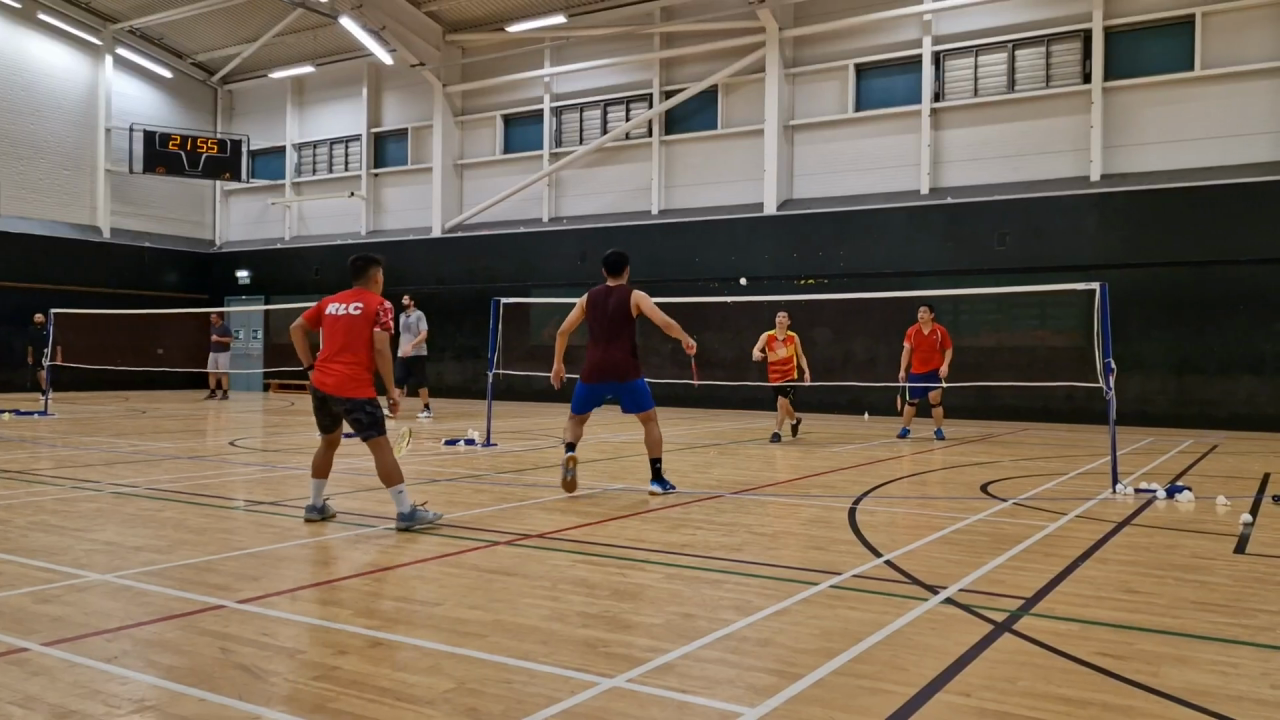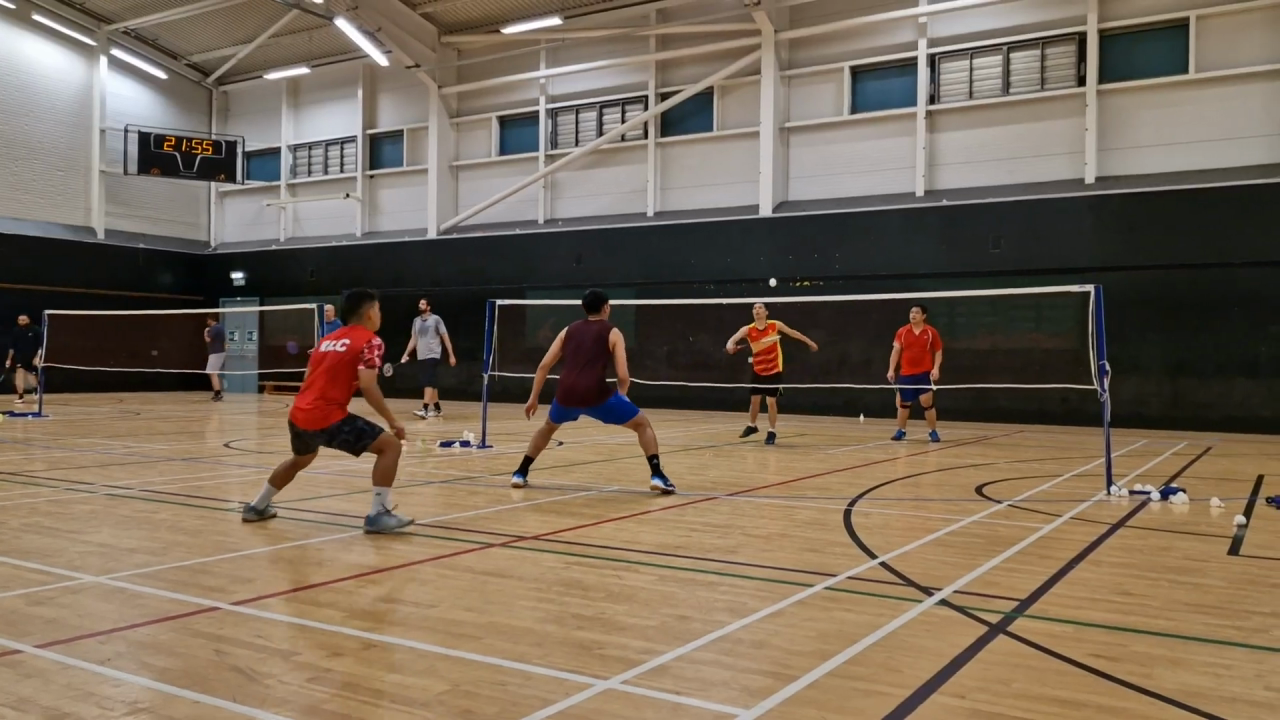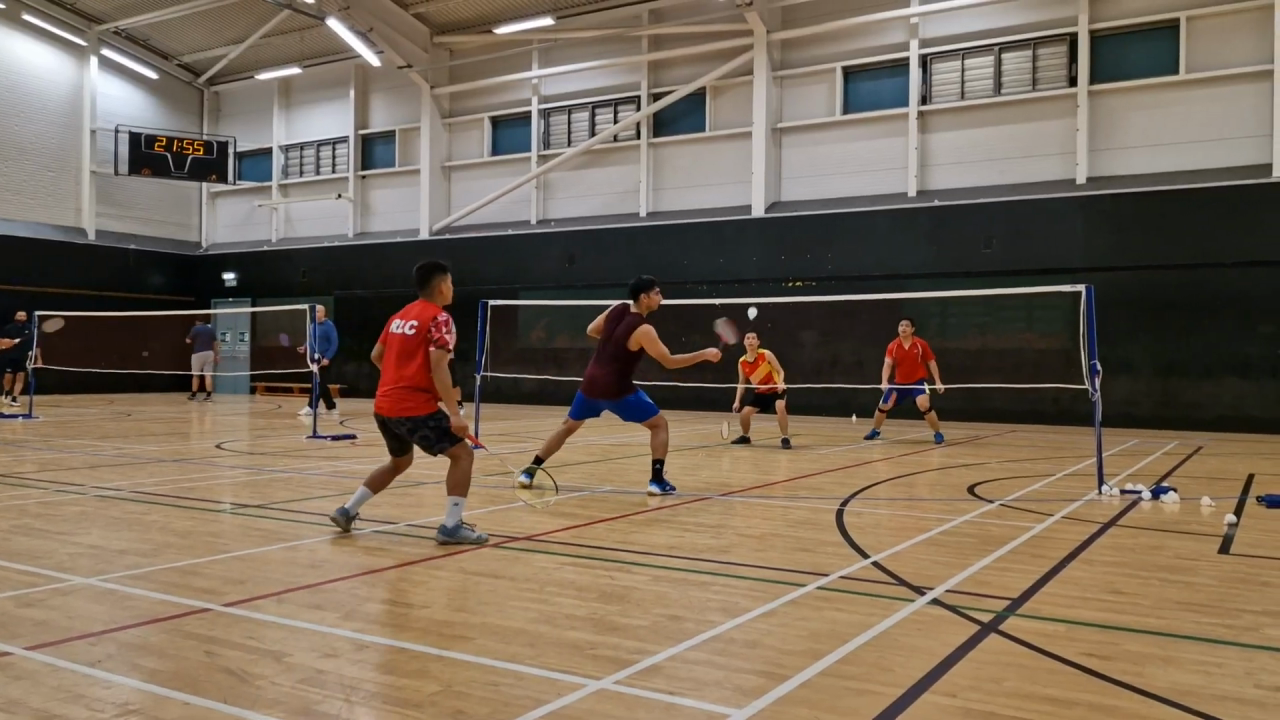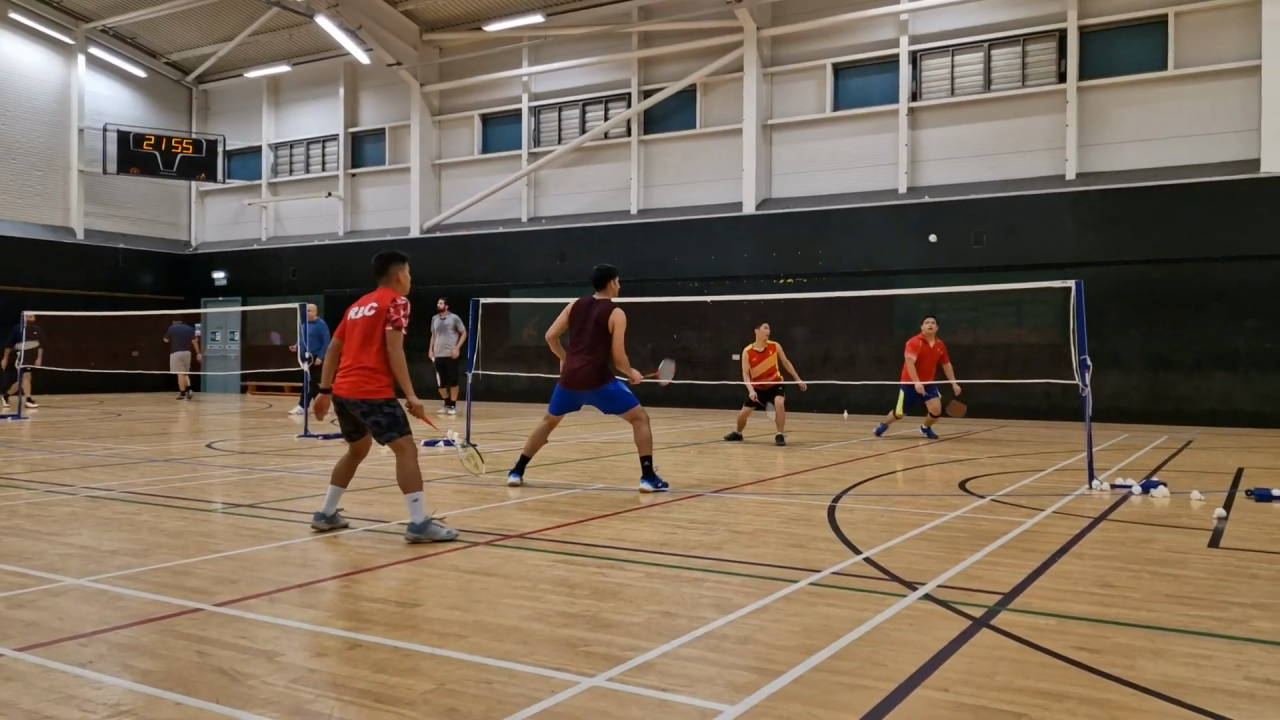
dt=0.5s
person 1, frame 1
left shoulder: (329, 302)
right shoulder: (379, 305)
left elbow: (296, 329)
right elbow: (381, 349)
left wrist: (310, 367)
right wrist: (391, 391)
left hip: (321, 385)
right hip: (354, 389)
left knee: (329, 442)
right knee: (381, 447)
left ankle: (316, 505)
right ankle: (406, 511)
person 1, frame 2
left shoulder: (329, 339)
right shoulder: (370, 342)
right elbow: (369, 387)
right wrist: (393, 422)
left hip: (300, 415)
right hip: (327, 419)
left knee: (299, 461)
right knee: (390, 446)
left ankle: (256, 507)
right ankle: (378, 514)
person 1, frame 3
left shoulder: (400, 316)
right shoulder: (439, 318)
left elbow: (377, 356)
right elbow: (438, 368)
right wrist: (454, 414)
left hip: (384, 405)
right hip: (414, 408)
left knee: (399, 463)
right knee: (462, 455)
left ankle: (348, 510)
right ankle: (452, 526)
person 1, frame 4
left shoulder: (357, 305)
right shoulder: (396, 302)
left elbow: (333, 351)
right elbow: (394, 351)
left wrist: (324, 391)
right wrist: (412, 395)
left hip: (345, 390)
right hip: (373, 392)
left knee: (357, 449)
right knee: (406, 450)
left ankle: (326, 513)
right ankle: (419, 522)
person 2, frame 1
left shoulder: (589, 297)
right shoulder: (635, 296)
left elbow: (563, 331)
right elbow: (666, 323)
left wrist: (558, 364)
right wrist: (686, 338)
left hip: (593, 372)
right hip: (625, 372)
left knee: (575, 420)
right knee: (650, 421)
left ankle: (570, 455)
right ankle: (657, 479)
person 2, frame 2
left shoulder: (569, 331)
right shoulder: (613, 333)
left elbow: (544, 365)
right elbow: (623, 375)
left wrist: (534, 398)
right wrist: (622, 393)
left hip: (566, 394)
right hip: (596, 394)
left knee: (548, 427)
right knee: (642, 424)
left ankle: (521, 473)
right ankle: (658, 476)
person 2, frame 3
left shoulder: (616, 309)
right shoulder: (643, 330)
left elbow: (591, 330)
right elbow: (670, 362)
right wrist: (705, 354)
left hip: (590, 384)
right hip: (617, 390)
left knee: (567, 427)
right knee: (659, 425)
left ankle: (529, 472)
right ankle: (657, 480)
person 2, frame 4
left shoulder: (575, 305)
right shoulder: (616, 313)
left elbow: (550, 336)
right elbow: (618, 357)
right wrist: (631, 373)
left hip: (569, 378)
right hip: (598, 380)
left knee: (548, 422)
right knee: (640, 418)
left ankle: (517, 471)
right ankle: (648, 477)
